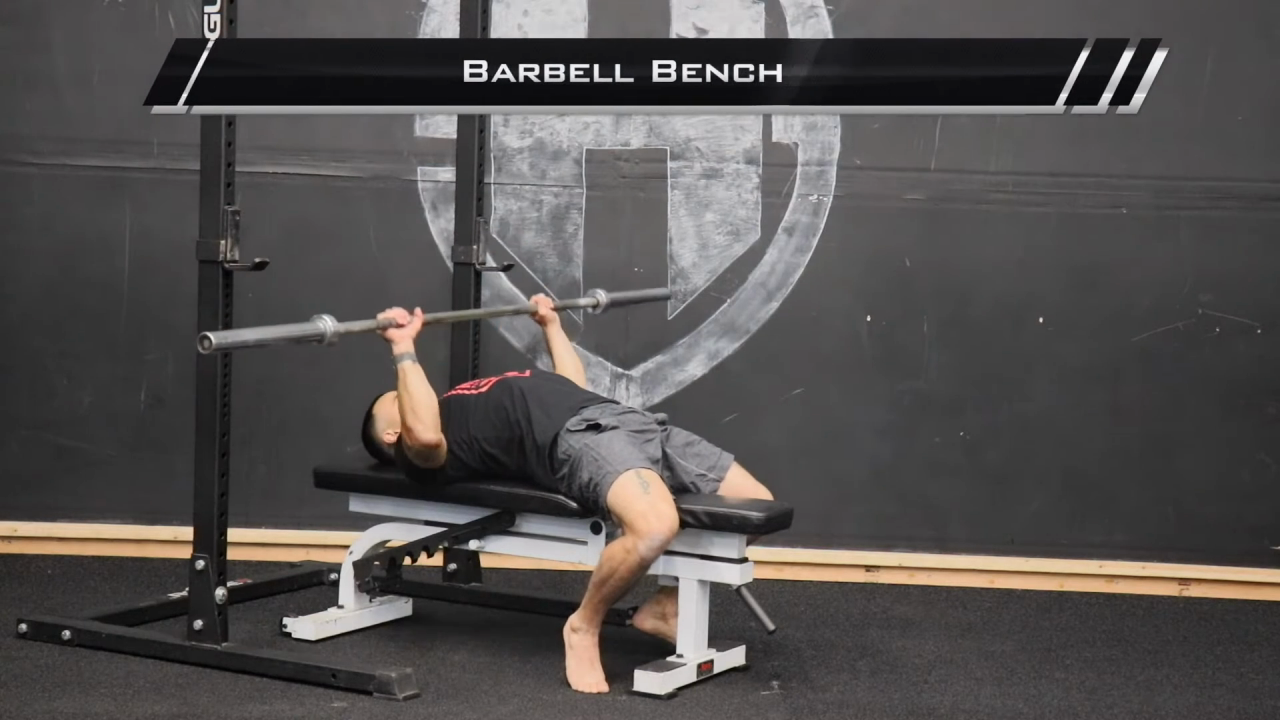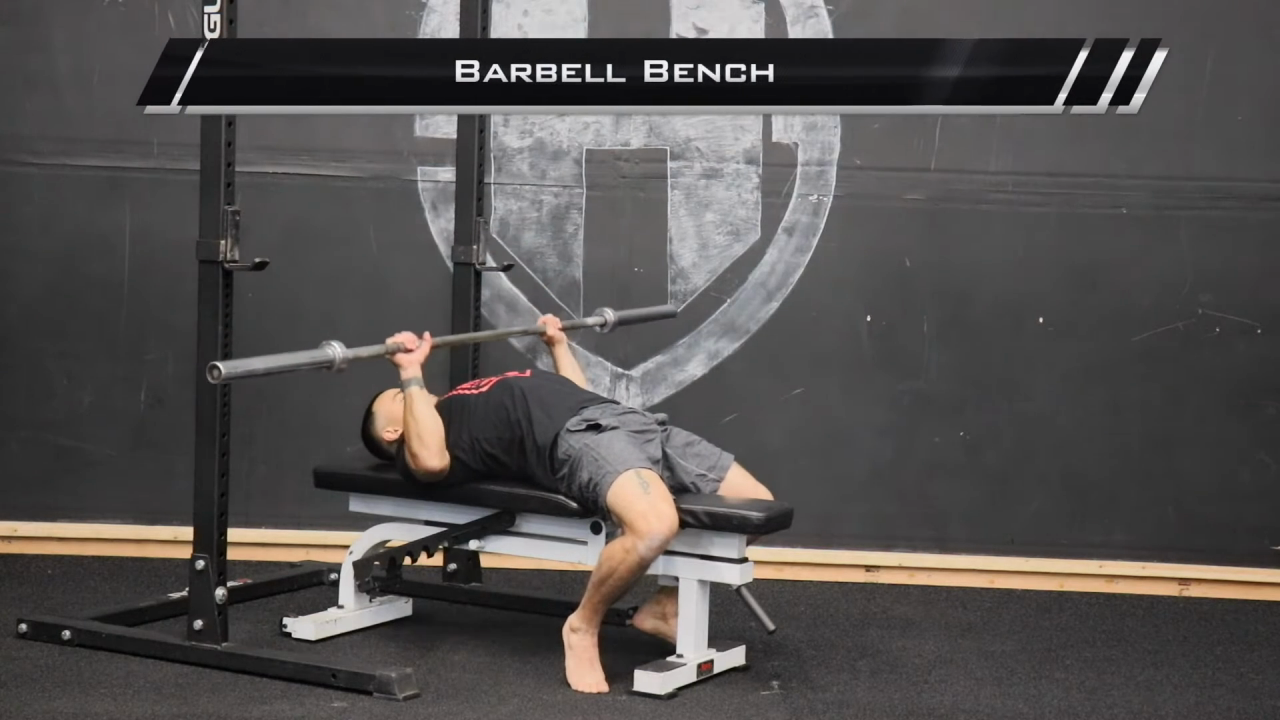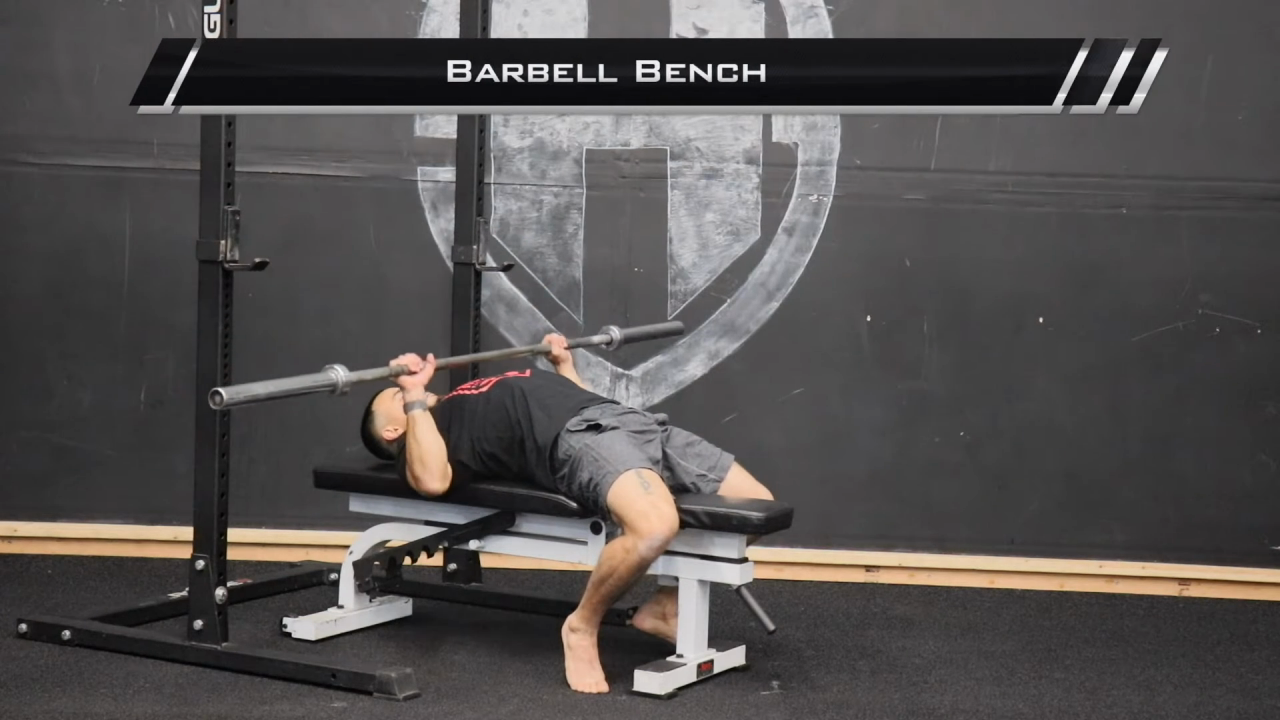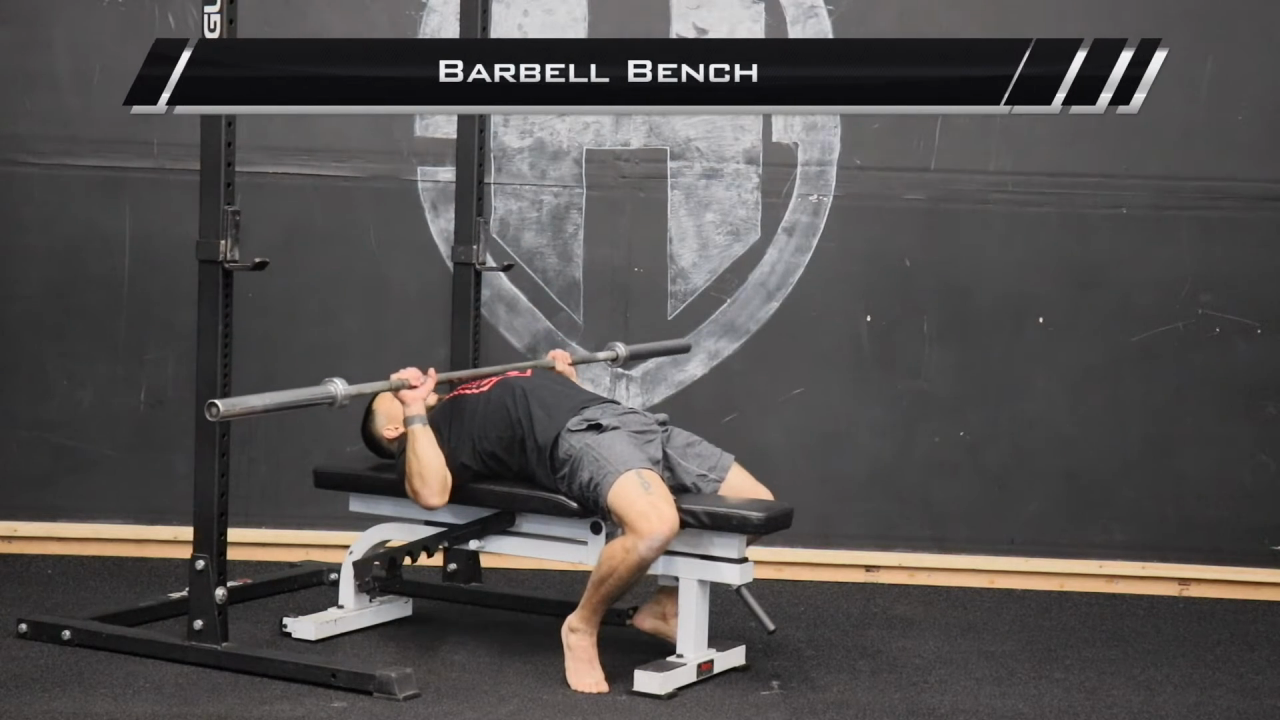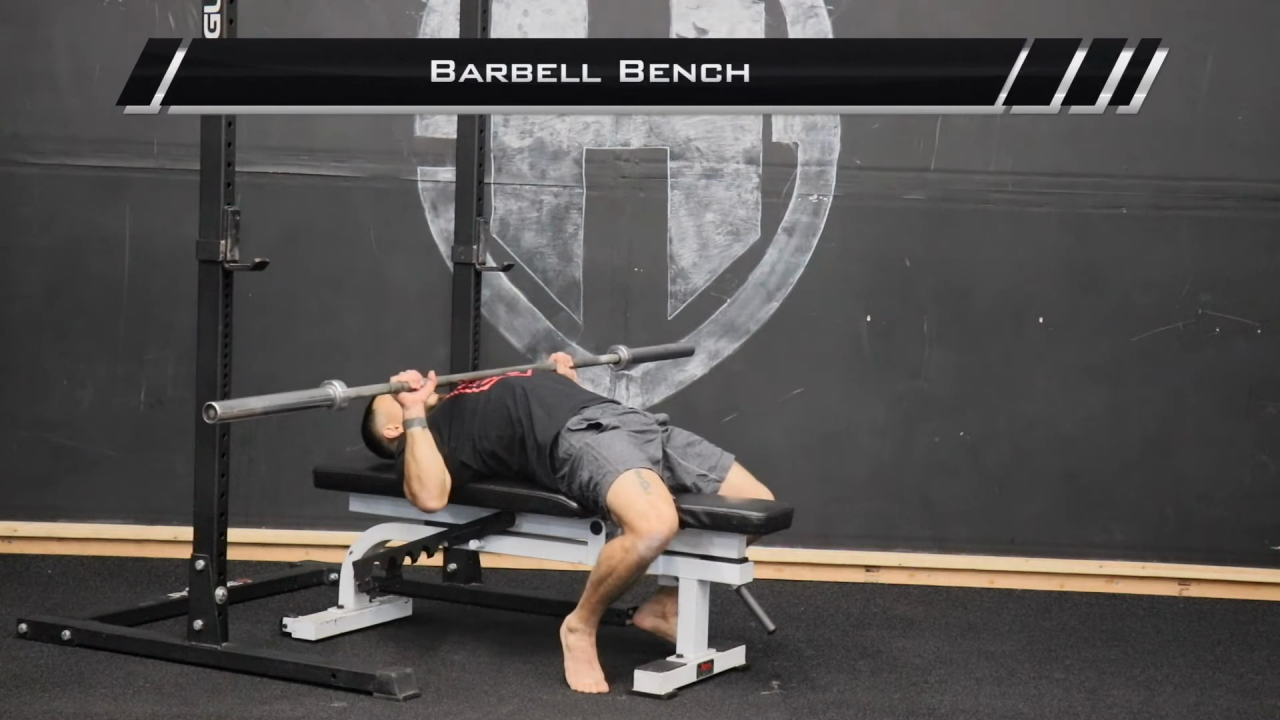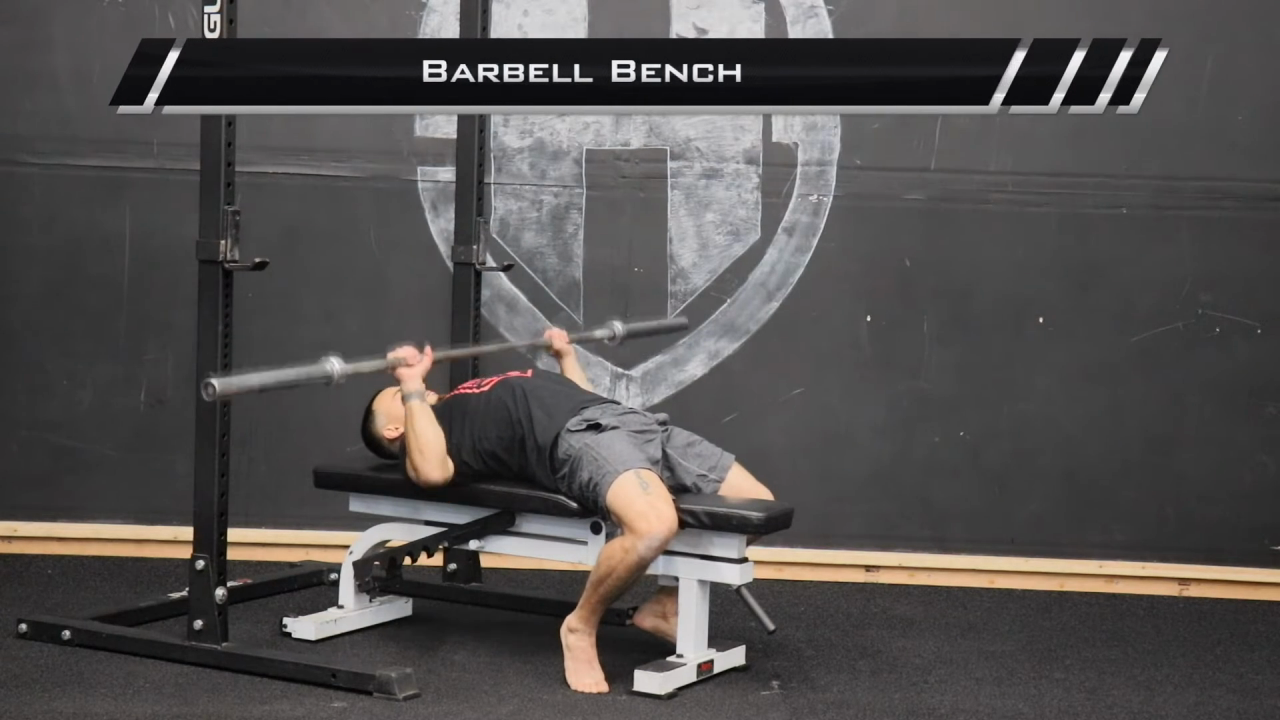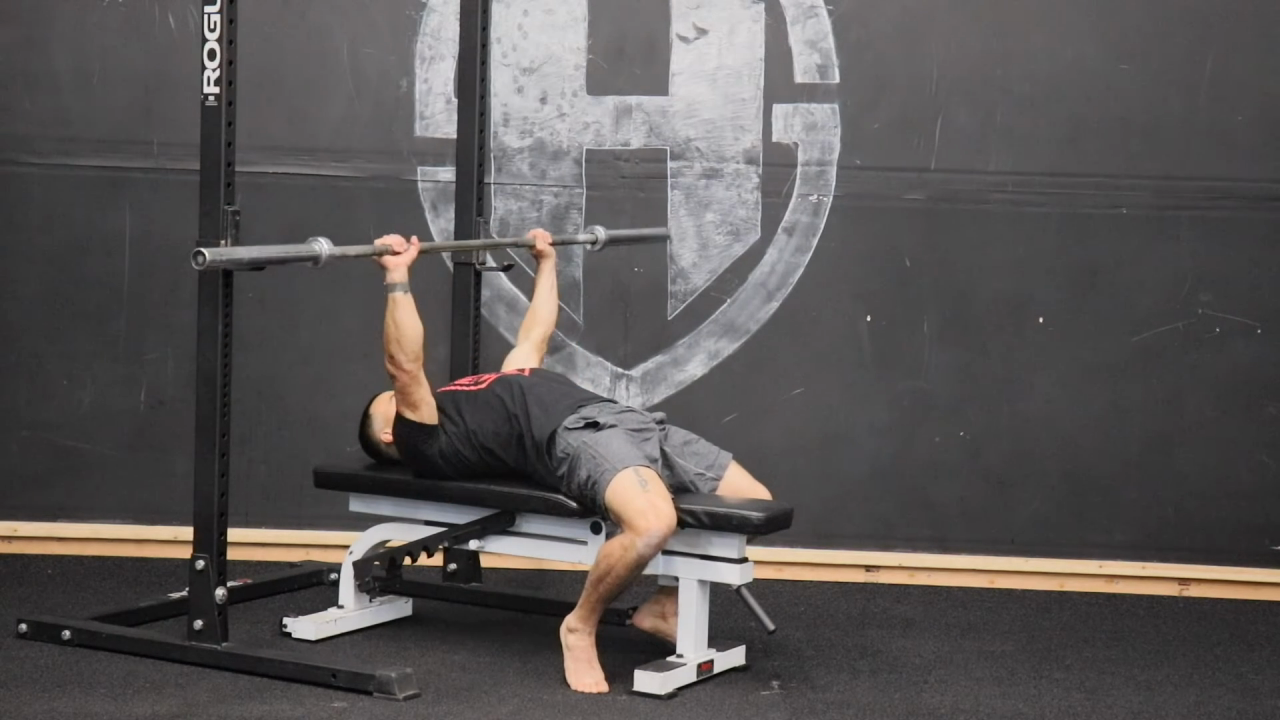
dt=0.3s
person 1, frame 1
left shoulder: (476, 405)
right shoulder: (417, 447)
left elbow: (574, 388)
right elbow: (426, 436)
left wrist: (551, 325)
right wrist: (403, 349)
right knee: (654, 527)
left ankle: (665, 606)
right ankle: (584, 627)
person 1, frame 2
left shoulder: (472, 409)
right shoulder: (420, 440)
right elbow: (430, 461)
left wrist: (559, 344)
right wrist: (409, 371)
right knee: (654, 526)
left ankle: (666, 606)
right ankle: (583, 626)
person 1, frame 3
left shoulder: (476, 405)
right shoulder: (426, 430)
right elbow: (432, 481)
left wrist: (564, 364)
right wrist: (413, 395)
right knee: (654, 527)
left ankle: (666, 606)
right ankle: (582, 627)
person 1, frame 4
left shoulder: (473, 404)
right shoulder: (427, 433)
right elbow: (431, 493)
left wrist: (567, 378)
right wrist: (414, 407)
right knee: (655, 526)
left ankle: (666, 606)
right ankle: (582, 626)
person 1, frame 5
left shoulder: (472, 407)
right shoulder: (427, 432)
right elbow: (430, 497)
left wrist: (567, 380)
right wrist: (414, 410)
right knee: (654, 527)
left ankle: (666, 605)
right ankle: (581, 627)
person 1, frame 6
left shoulder: (472, 404)
right shoulder: (429, 428)
right elbow: (431, 472)
left wrist: (566, 356)
right wrist: (412, 384)
right knee: (653, 527)
left ankle: (667, 605)
right ankle: (581, 627)
person 1, frame 7
left shoulder: (479, 402)
right shoulder: (427, 441)
left elbow: (534, 336)
right elbow: (403, 365)
left wrist: (546, 263)
right wrist: (397, 276)
left knee: (755, 506)
right knee: (653, 524)
left ankle: (666, 605)
right ankle: (581, 626)
